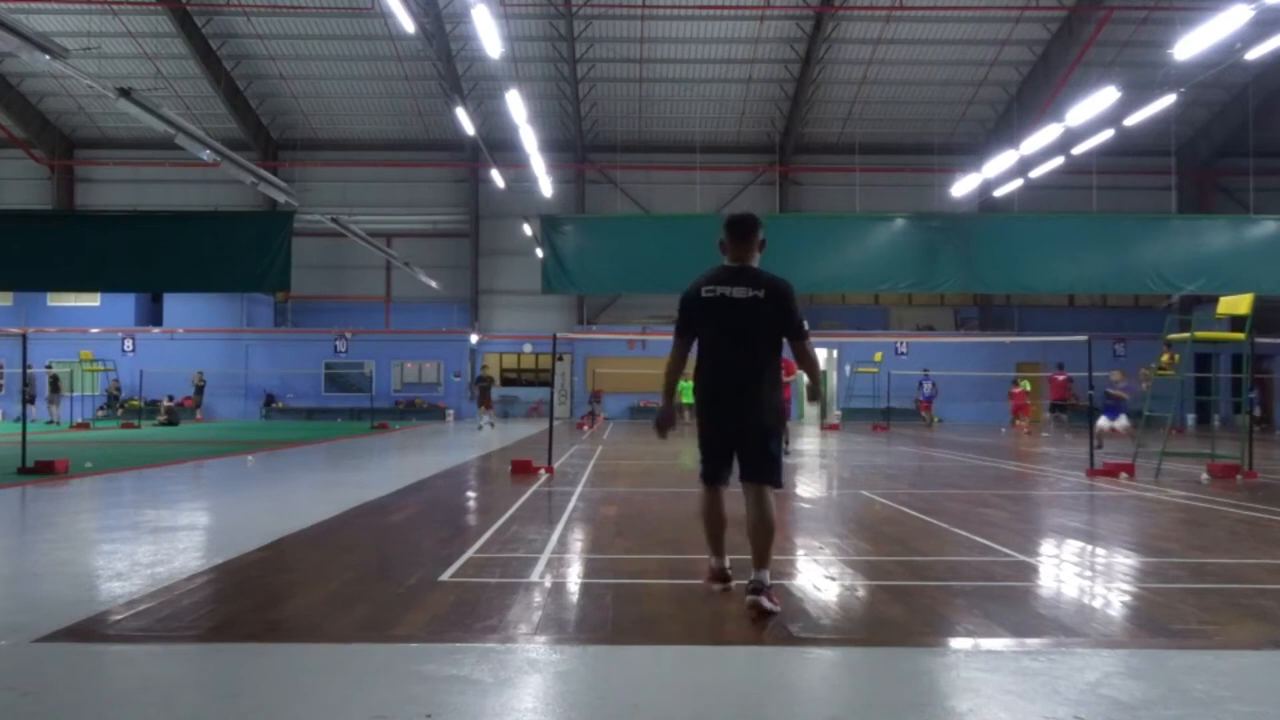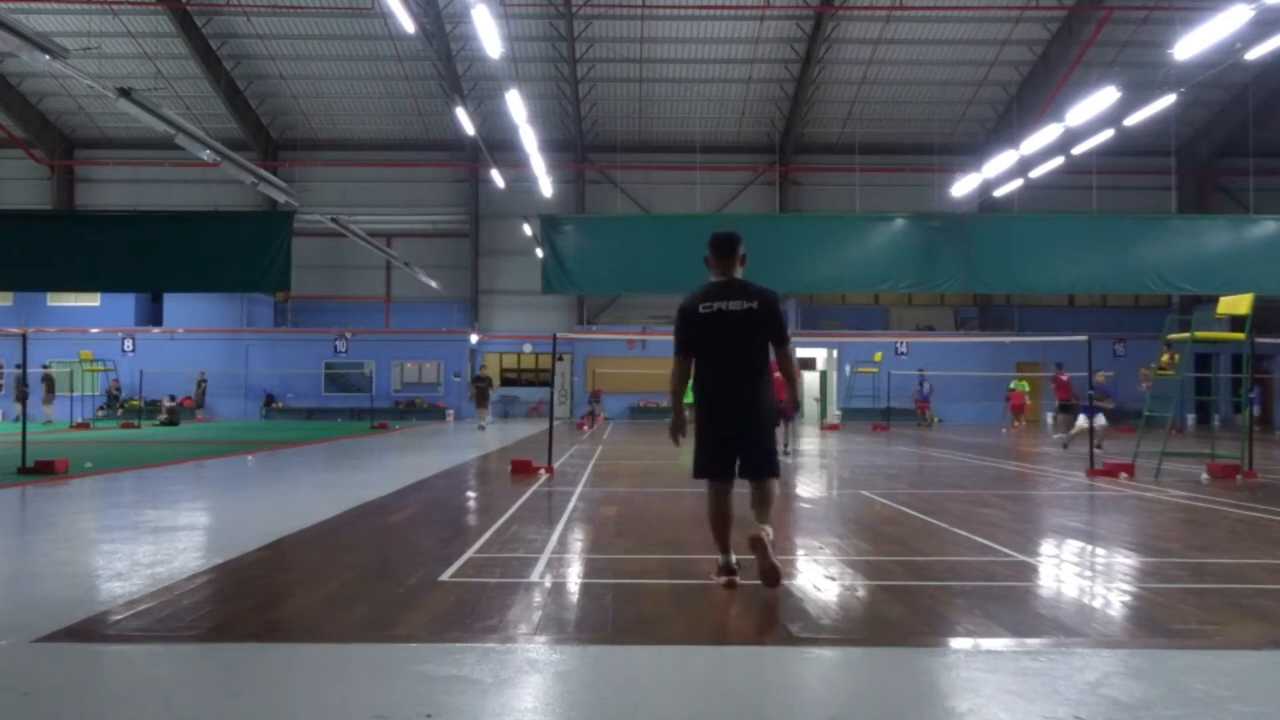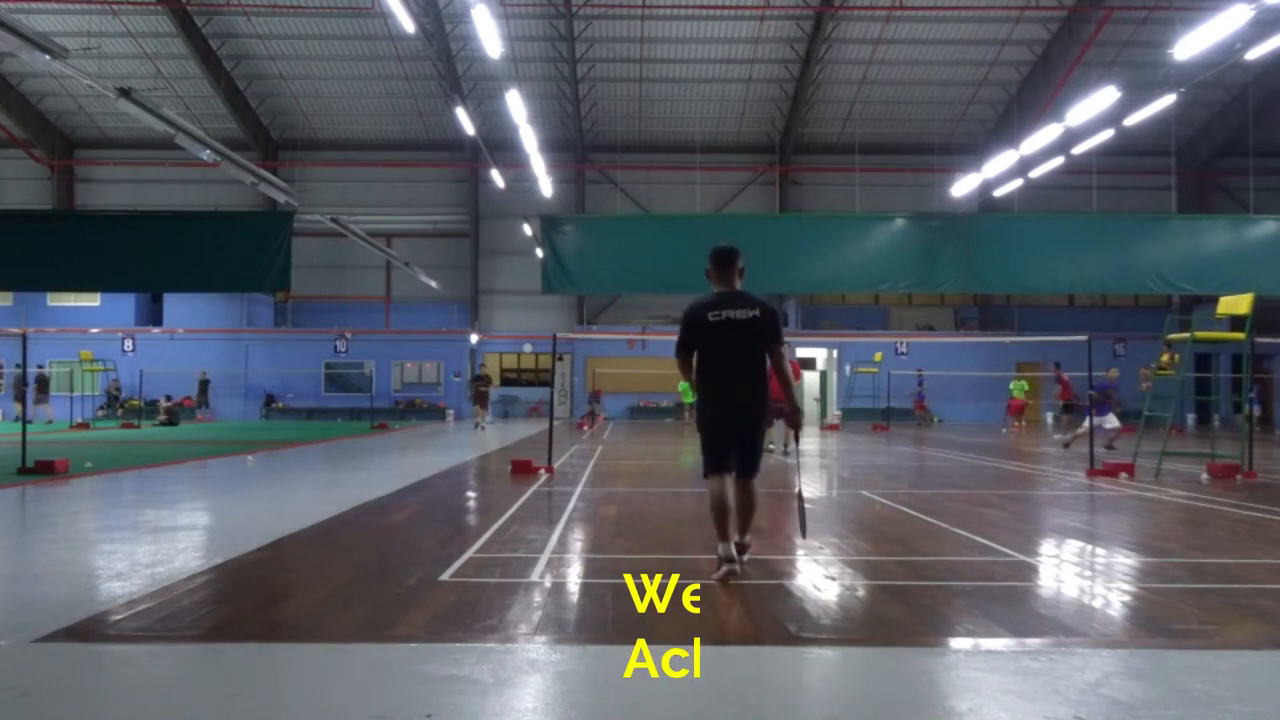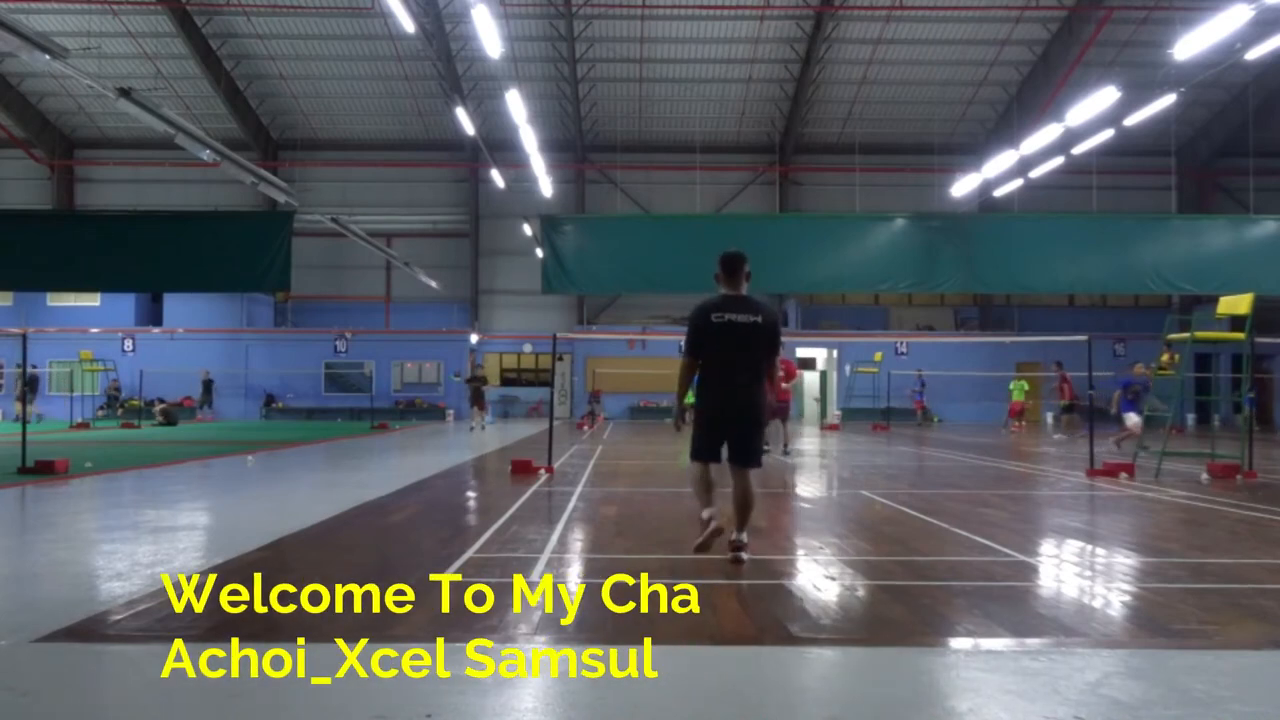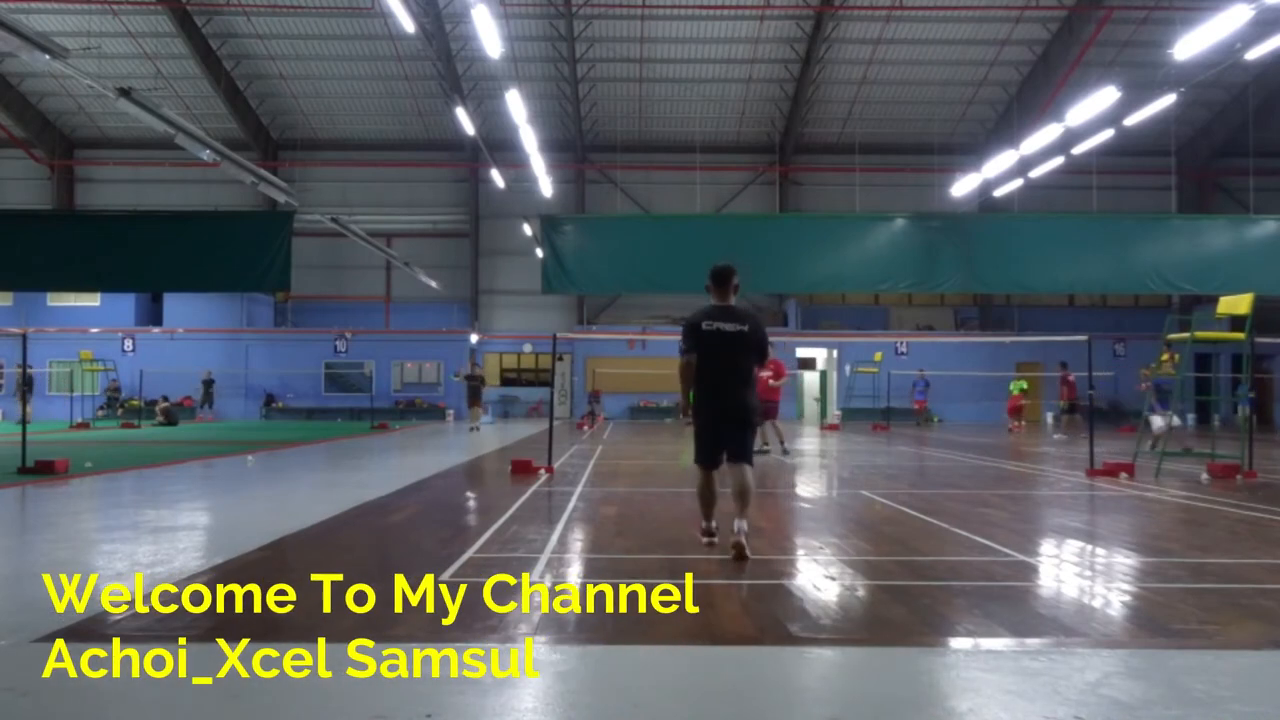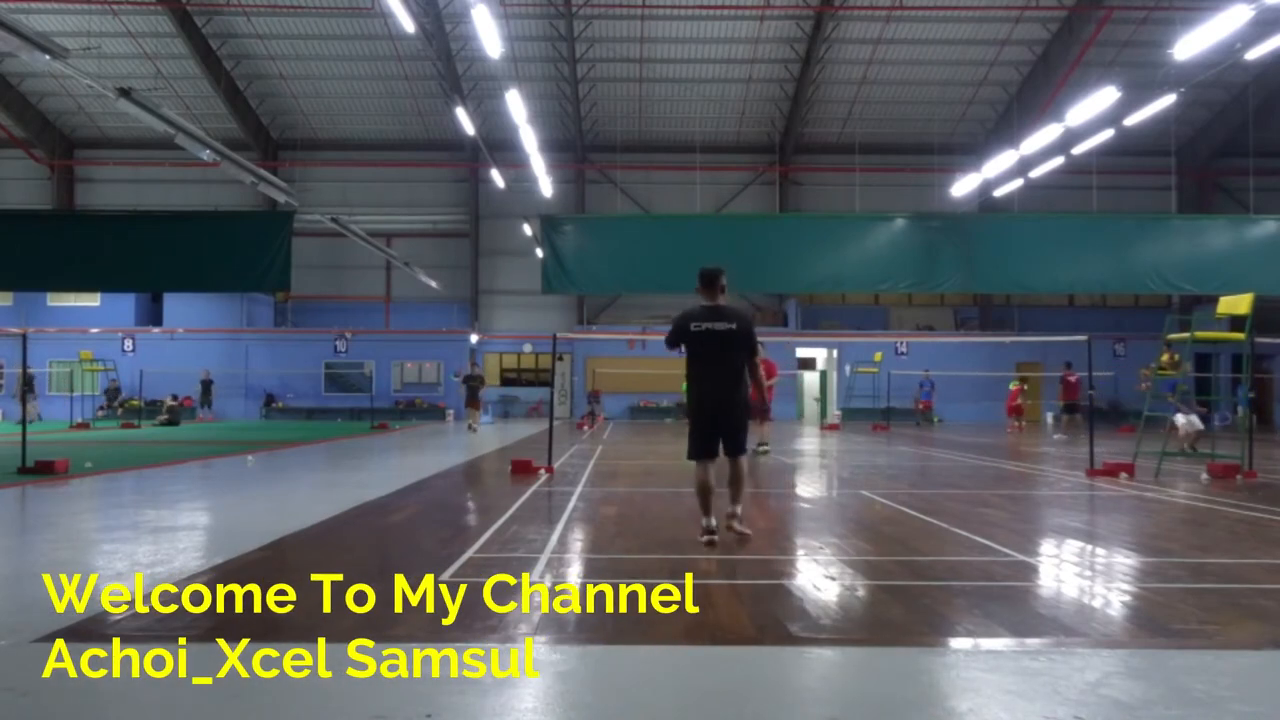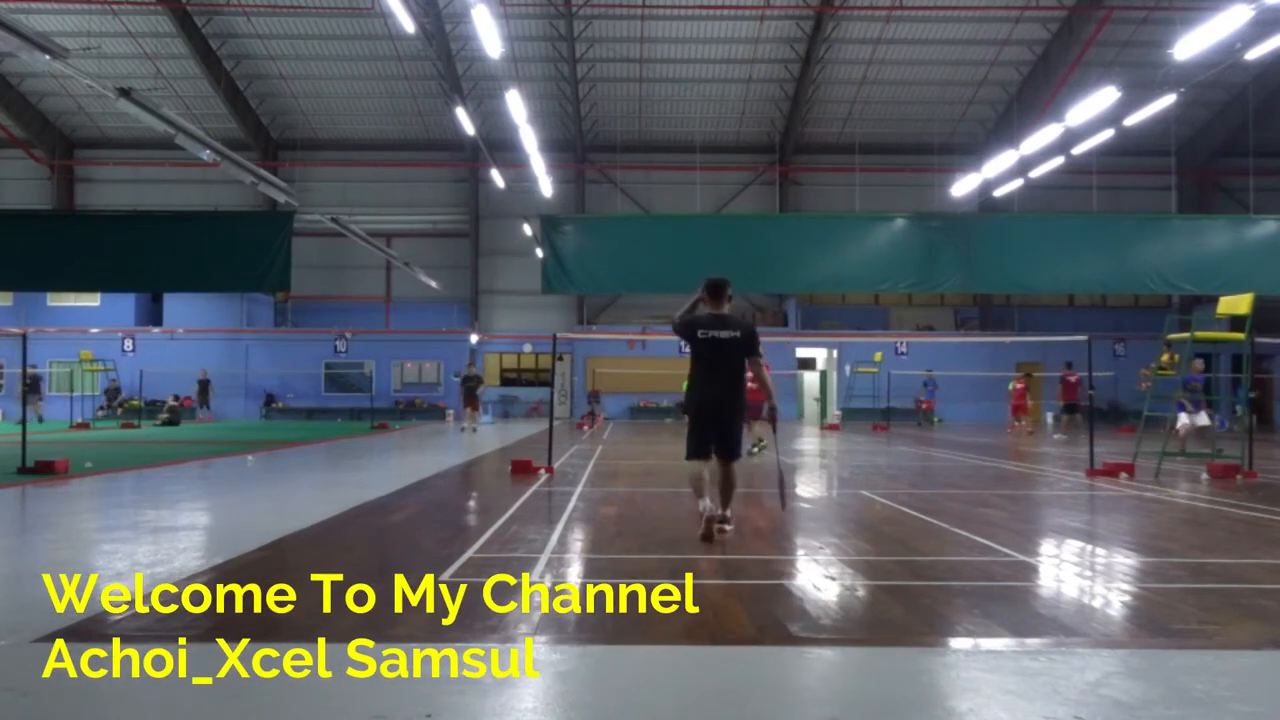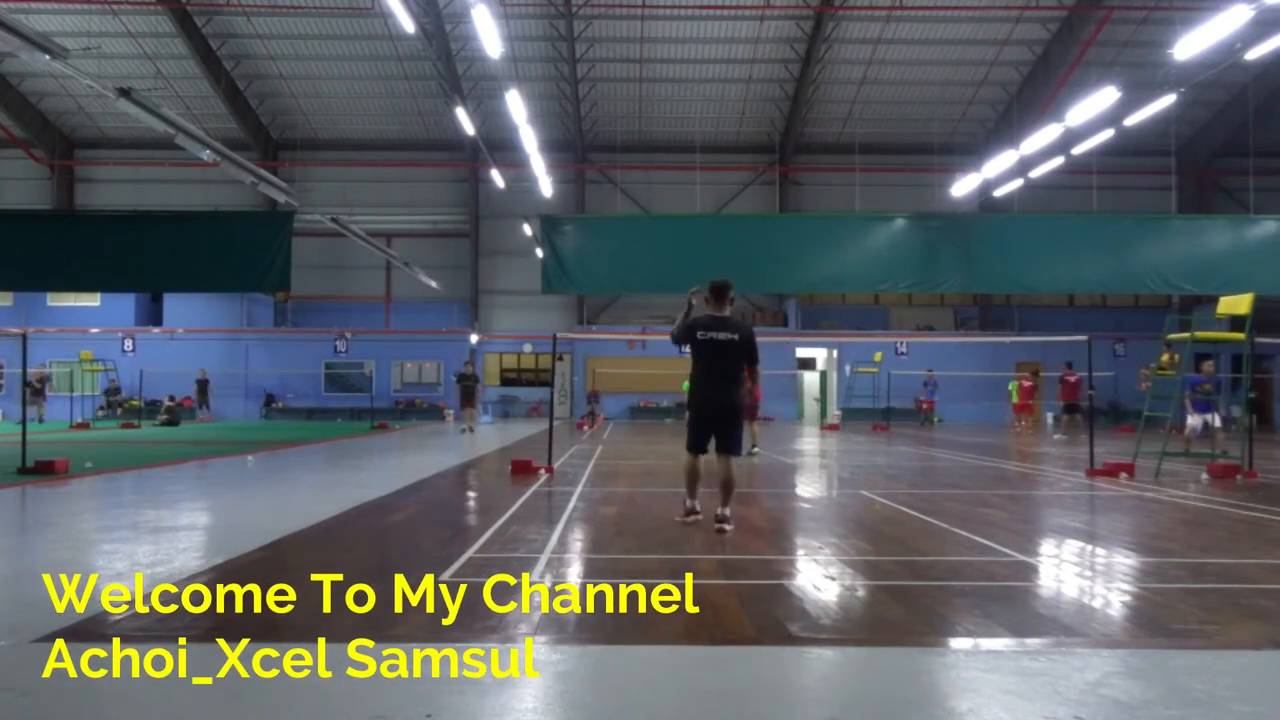
dt=0.3s
person 1, frame 1
left shoulder: (698, 290)
right shoulder: (776, 289)
left elbow: (679, 351)
right elbow: (801, 347)
left wrist: (666, 401)
right wrist: (815, 382)
left hip: (712, 406)
right hip: (761, 407)
left knee: (712, 486)
right knee: (760, 489)
left ankle: (718, 566)
right ankle: (759, 584)
person 1, frame 2
left shoulder: (691, 305)
right shoulder: (765, 299)
left elbow: (682, 364)
right elbow: (783, 355)
left wrist: (677, 411)
right wrist: (794, 392)
left hip: (711, 410)
right hip: (757, 407)
left knee: (718, 485)
right knee: (763, 478)
left ankle: (726, 563)
right ankle: (763, 531)
person 1, frame 3
left shoulder: (696, 312)
right shoulder: (763, 310)
left elbow: (683, 364)
right elbow: (778, 360)
left wrist: (695, 379)
right wrist: (792, 404)
left hip: (714, 410)
right hip: (753, 409)
left knee: (717, 477)
right knee: (745, 478)
left ankle: (726, 552)
right ankle: (741, 543)
person 1, frame 4
left shoulder: (703, 312)
right shoulder: (766, 315)
left elbow: (690, 363)
right elbow: (772, 364)
left wrist: (680, 404)
right wrist: (770, 394)
left hip: (712, 404)
right hip: (751, 405)
left knee: (702, 462)
right knee: (742, 472)
left ankle: (708, 515)
right ankle: (739, 540)
person 1, frame 5
left shoulder: (696, 321)
right shoulder: (752, 322)
left elbow: (686, 364)
right elbow: (761, 362)
left wrist: (685, 397)
left hip: (707, 407)
right hip: (742, 407)
left knee: (707, 469)
right knee: (741, 468)
left ankle: (708, 527)
right ankle: (740, 527)
person 1, frame 6
left shoulder: (687, 319)
right shoulder: (741, 320)
left elbow: (670, 344)
right elbow: (753, 364)
right wrist: (761, 395)
left hip: (700, 402)
right hip: (734, 401)
left knee: (703, 463)
right knee: (736, 457)
left ankle: (708, 524)
right ankle: (735, 512)
person 1, frame 7
left shoulder: (694, 324)
right shoulder: (745, 329)
left elbow: (676, 323)
right elbow: (758, 366)
left wrist: (696, 299)
right wrist: (771, 402)
left hip: (700, 405)
right hip: (732, 406)
left knee: (698, 460)
right knee: (726, 462)
left ankle: (705, 506)
right ankle: (724, 515)
person 1, frame 8
left shoulder: (695, 326)
right shoulder: (744, 331)
left elbow: (675, 336)
right elbow: (753, 370)
left wrist: (688, 307)
right wrist: (753, 389)
left hip: (701, 402)
right hip: (732, 404)
left knee: (694, 453)
right knee: (726, 458)
left ankle: (692, 505)
right ankle: (723, 514)
